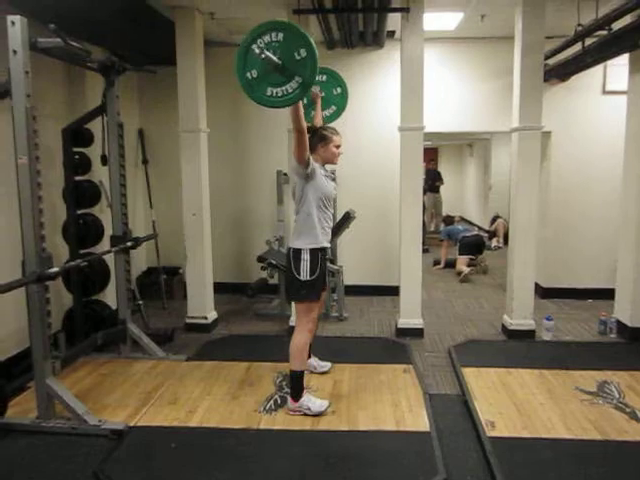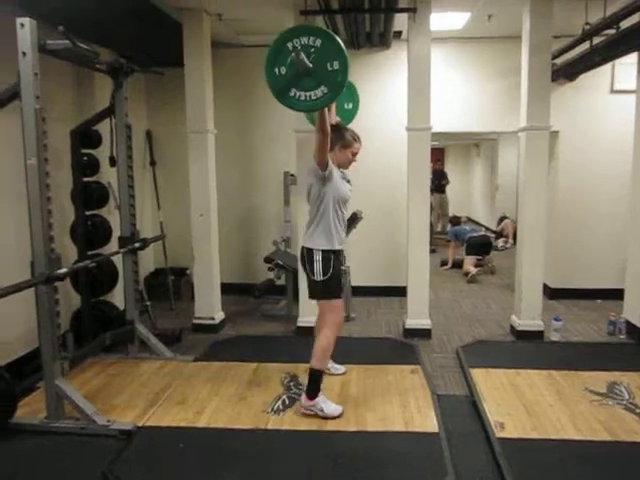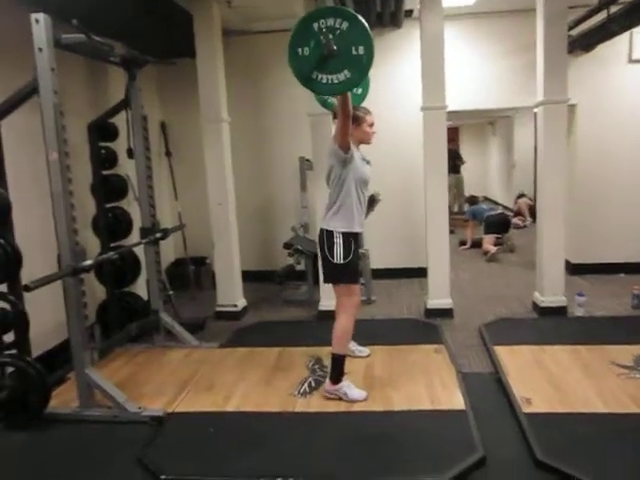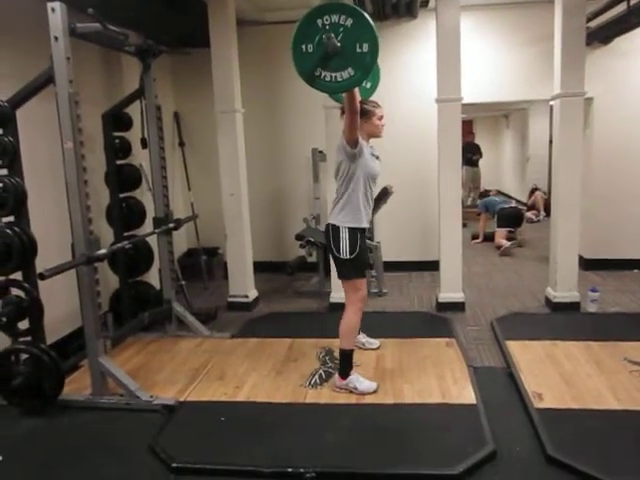
dt=1s
person 1, frame 1
left shoulder: (323, 170)
right shoulder: (306, 169)
left elbow: (317, 131)
right elbow: (300, 131)
left hip: (318, 250)
right hip: (305, 252)
left knee: (315, 312)
right knee: (305, 320)
left ankle: (306, 358)
right ankle: (296, 397)
person 1, frame 2
left shoulder: (337, 171)
right shoulder: (322, 169)
left elbow: (332, 133)
right elbow: (322, 133)
left wrist: (332, 107)
left hip: (331, 250)
right hip: (318, 252)
left knee: (329, 314)
right knee: (333, 319)
left ankle: (322, 359)
right ankle: (311, 396)
person 1, frame 3
left shoulder: (356, 153)
right shoulder: (342, 151)
left elbow: (347, 117)
right elbow: (344, 116)
left wrist: (346, 88)
left hip: (348, 233)
right hip: (337, 236)
left knee: (348, 299)
right knee: (349, 304)
left ankle: (344, 342)
right ankle: (335, 382)
person 1, frame 4
left shoulder: (365, 147)
right shoulder: (352, 145)
left elbow: (356, 109)
right elbow: (352, 111)
left wrist: (355, 84)
left hip: (355, 227)
right hip: (344, 230)
left knee: (358, 293)
right knee: (356, 299)
left ankle: (354, 335)
right ankle: (344, 376)
